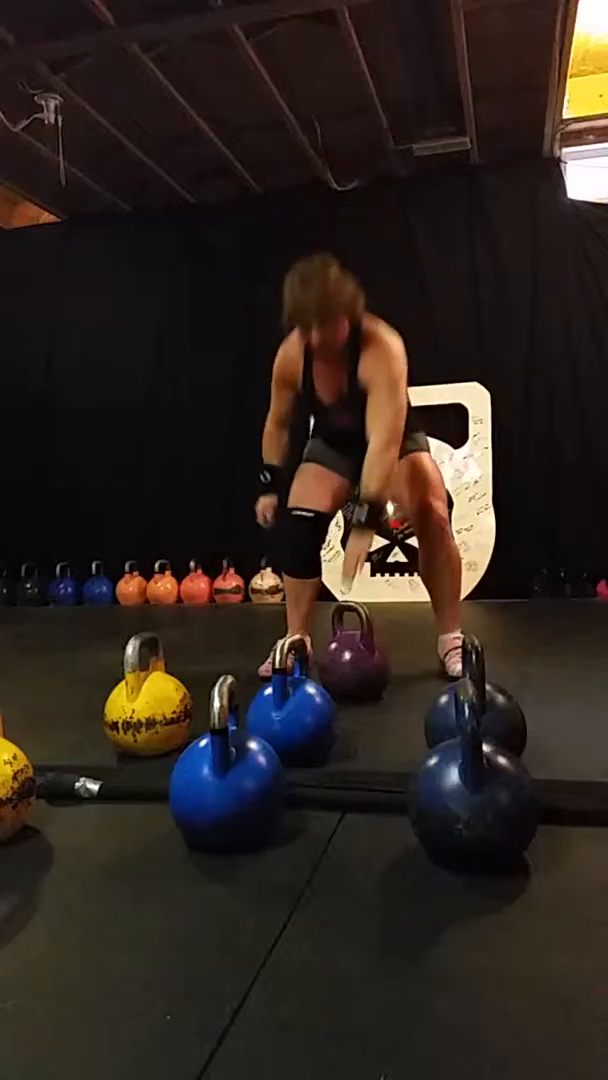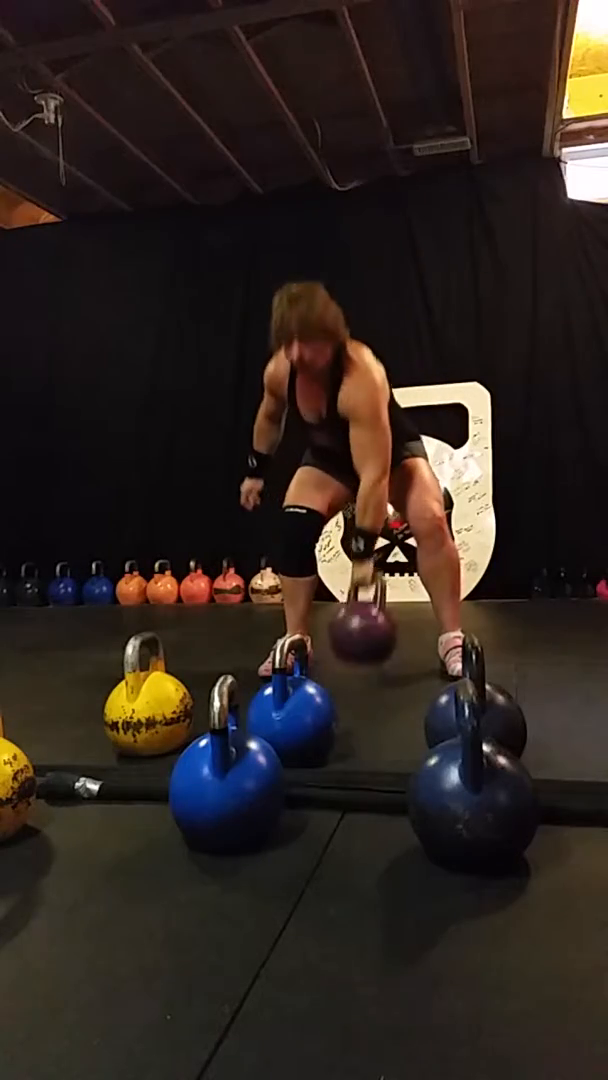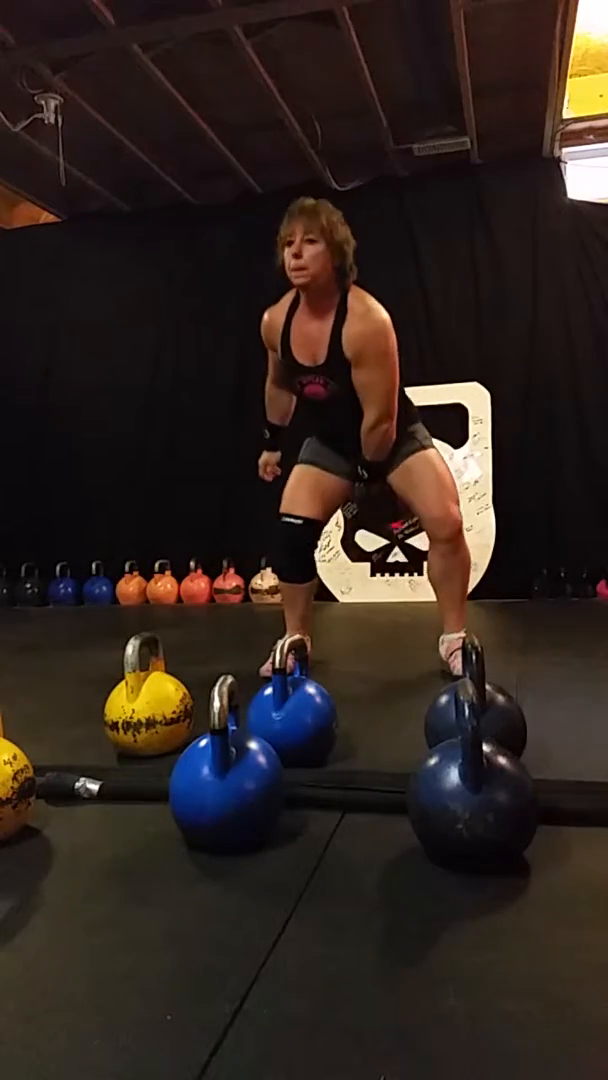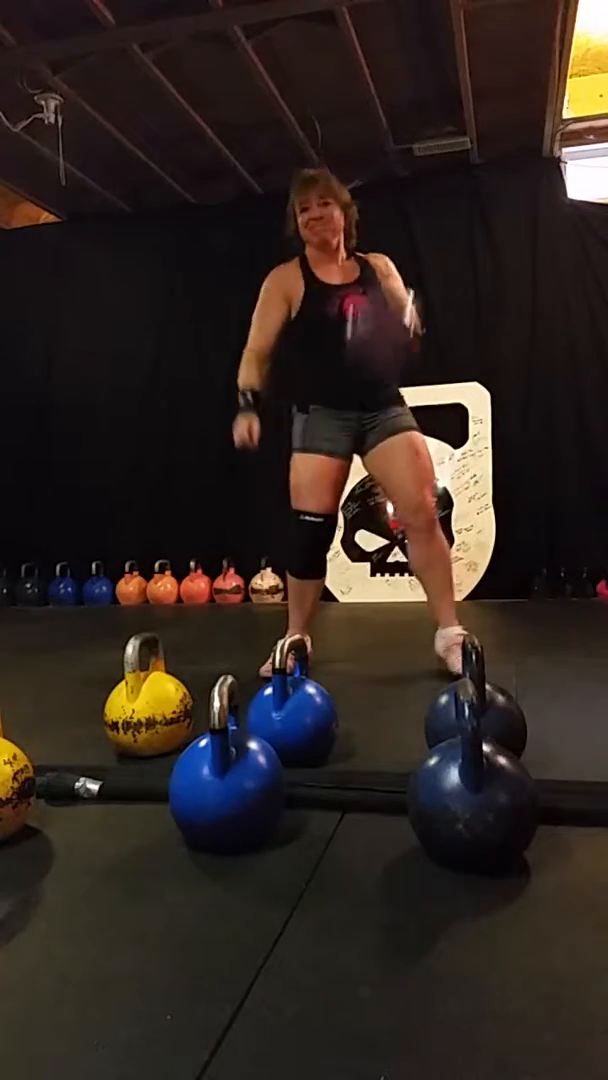
dt=0.5s
person 1, frame 1
left shoulder: (381, 350)
right shoulder: (290, 358)
left elbow: (384, 444)
right elbow: (278, 422)
left wrist: (365, 527)
right wrist: (268, 485)
left hip: (396, 443)
right hip: (333, 447)
left knee: (432, 517)
right knee: (298, 524)
left ankle: (451, 641)
person 1, frame 2
left shoulder: (361, 378)
right shoulder: (278, 373)
left elbow: (374, 477)
right elbow: (269, 418)
left wrist: (363, 553)
right wrist: (255, 471)
left hip: (393, 448)
right hip: (326, 456)
left knee: (430, 520)
right knee: (294, 525)
left ankle: (452, 640)
person 1, frame 3
left shoulder: (366, 322)
right shoulder: (275, 322)
left elbow: (381, 417)
left wrist: (371, 472)
right wrist: (271, 442)
left hip: (395, 436)
right hip: (327, 442)
left knee: (446, 522)
right knee: (291, 533)
left ankle: (453, 639)
person 1, frame 4
left shoulder: (377, 268)
right shoulder: (284, 280)
left elbow: (398, 318)
right elbow: (256, 353)
left wrist: (405, 312)
right wrist: (247, 406)
left hip: (380, 406)
right hip: (318, 415)
left knee: (421, 513)
right knee: (308, 528)
left ankle: (450, 634)
right ankle: (295, 640)
